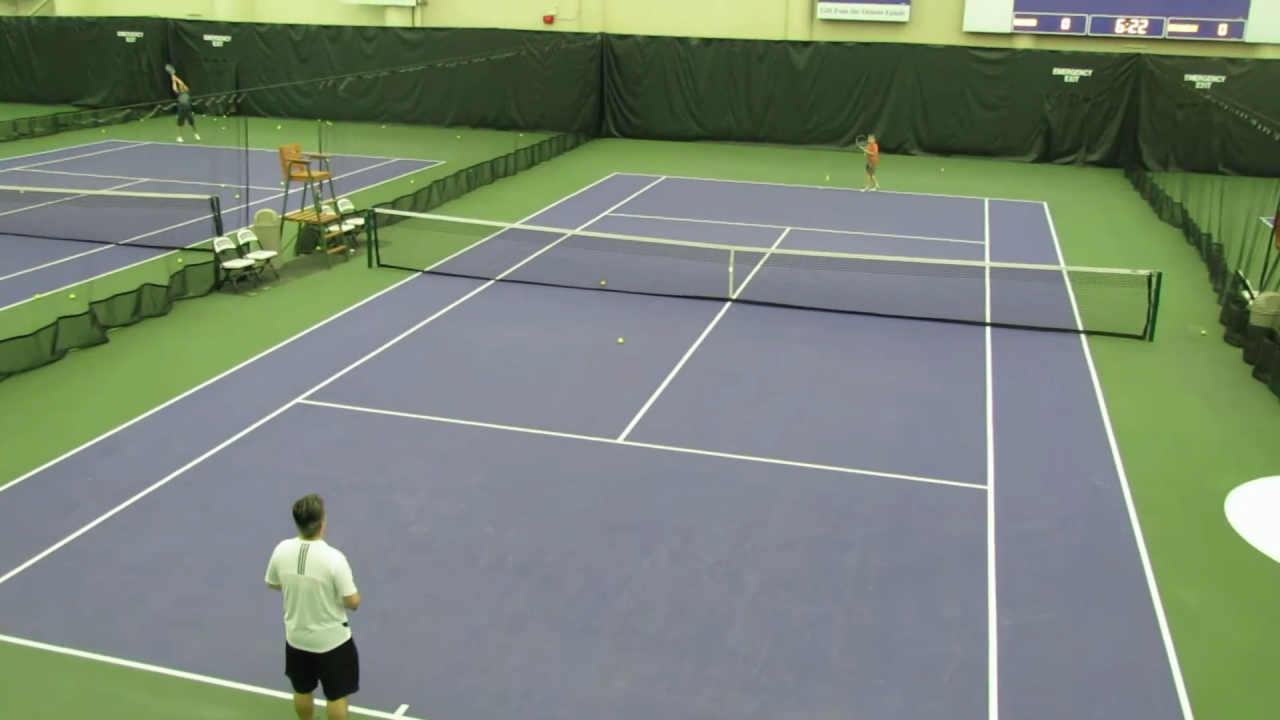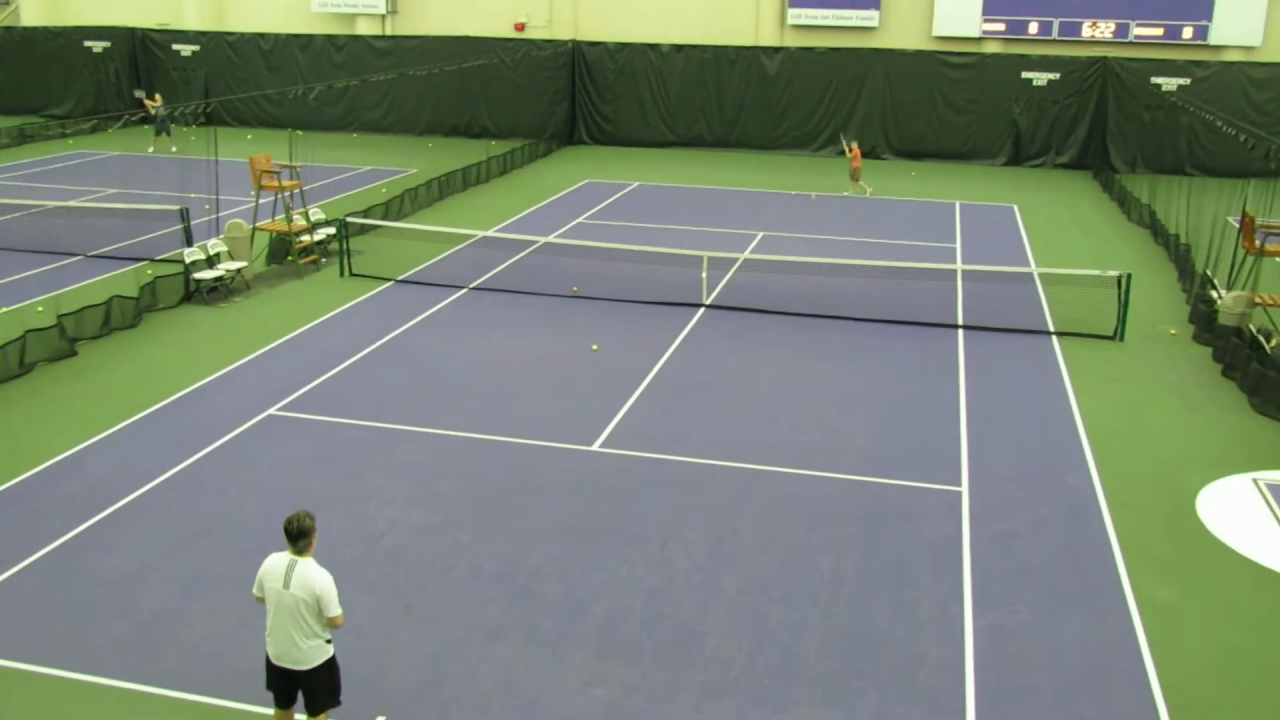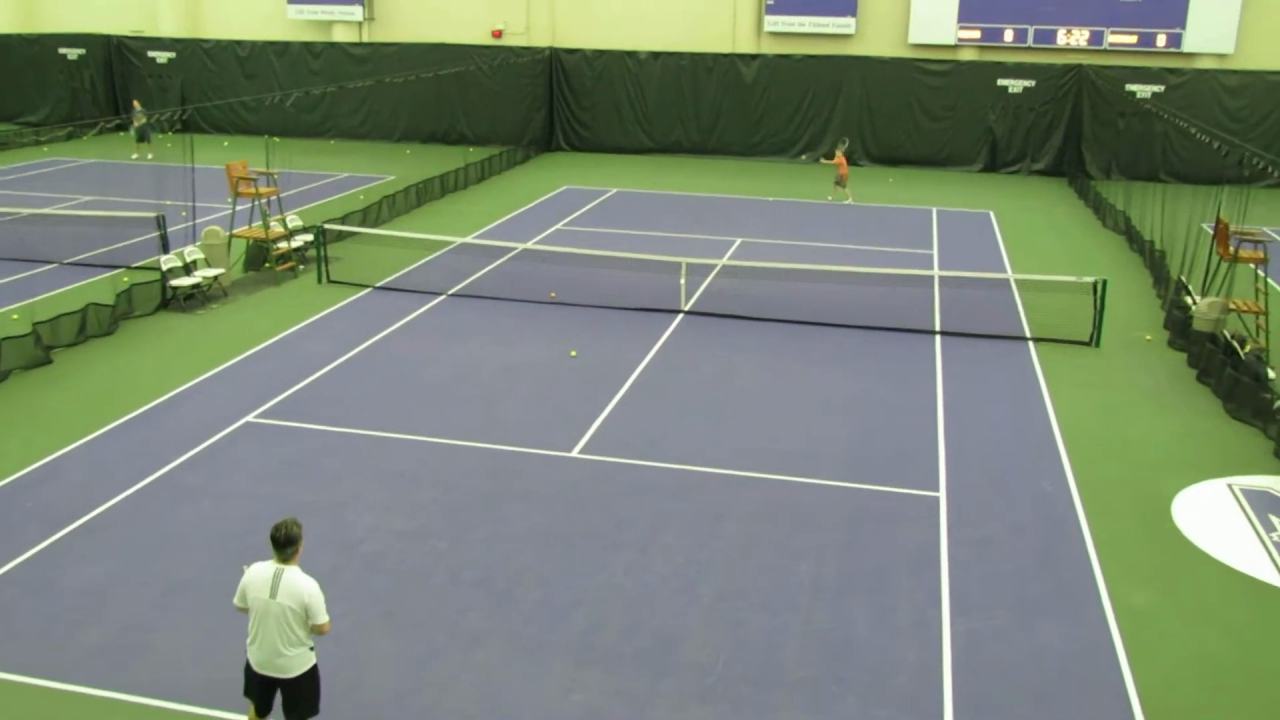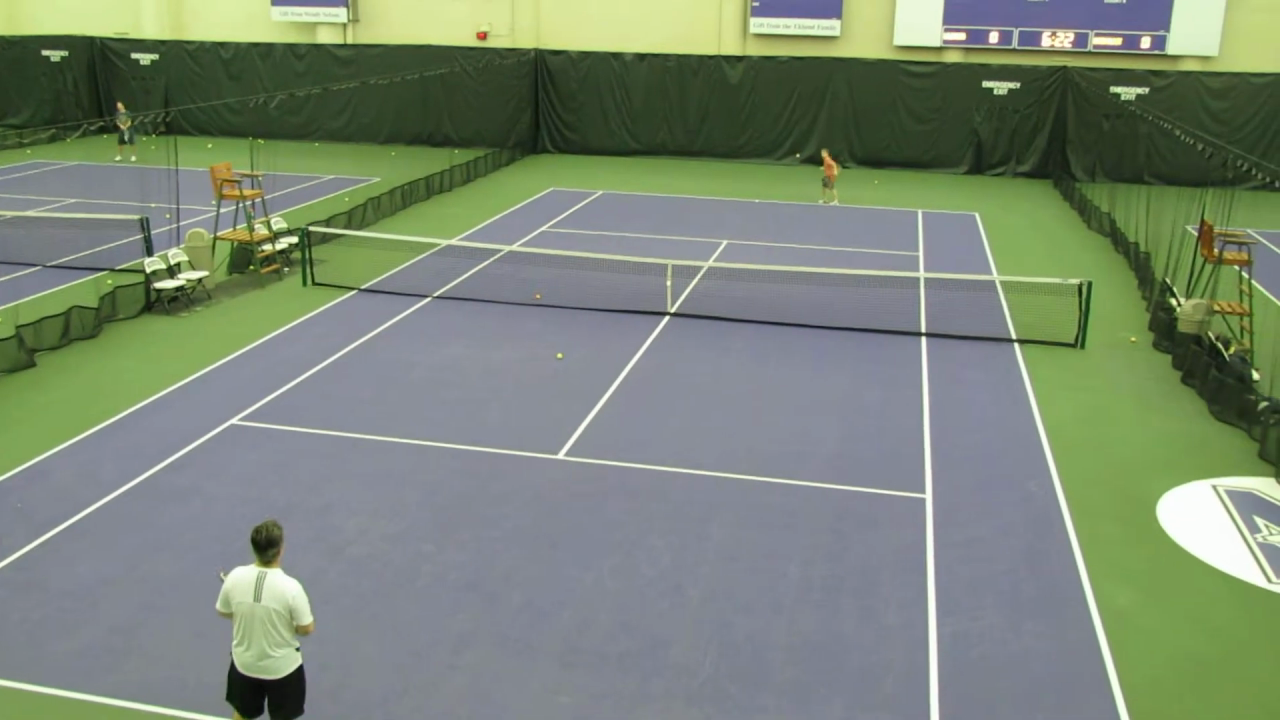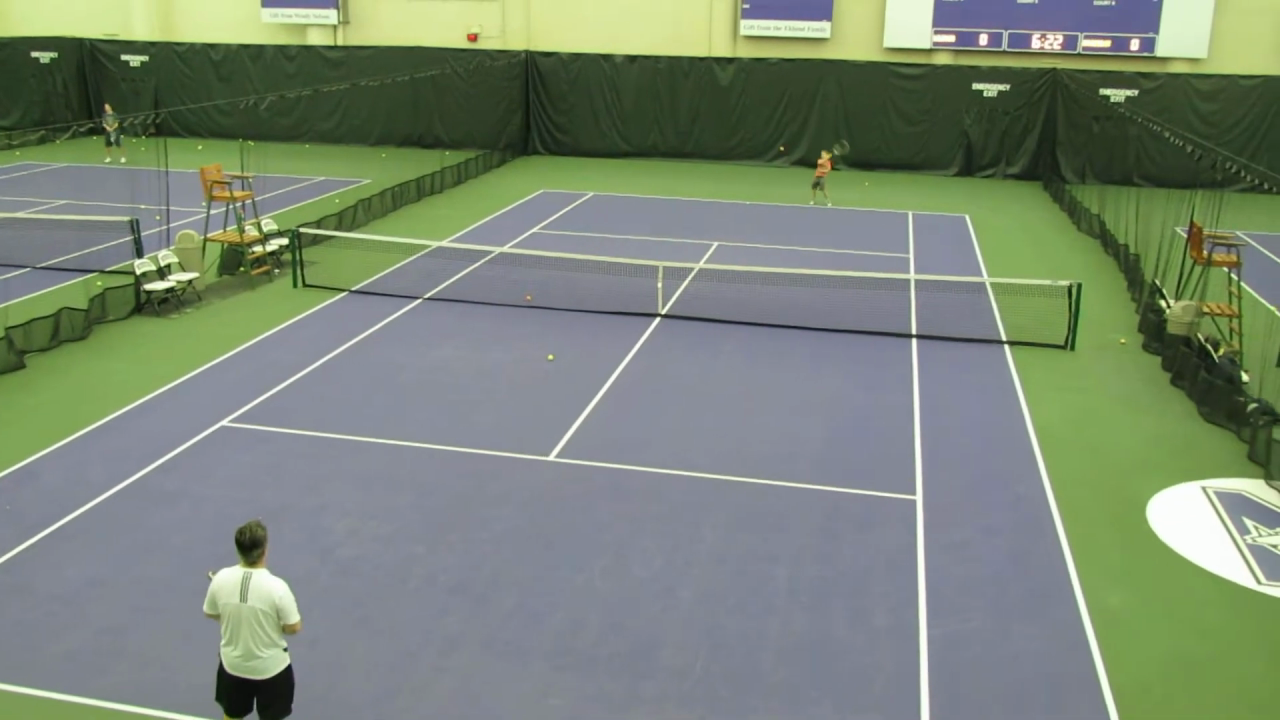
dt=0.3s
person 1, frame 1
left shoulder: (282, 550)
right shoulder: (333, 558)
left elbow: (273, 583)
right elbow: (353, 601)
right wrist: (349, 602)
left hip: (296, 637)
right hip: (332, 640)
left knee: (302, 690)
right knee: (337, 695)
person 1, frame 2
left shoulder: (270, 563)
right shoulder: (320, 577)
left elbow: (259, 597)
right elbow: (336, 621)
right wrist: (320, 613)
left hip: (277, 653)
right hip: (313, 658)
person 1, frame 3
left shoulder: (253, 572)
right shoulder: (307, 585)
left elbow: (241, 606)
right elbow: (322, 628)
left hip: (258, 660)
right hip: (295, 666)
person 1, frame 4
left shoulder: (235, 577)
right shoulder: (291, 587)
left elbow: (223, 612)
right elbow: (306, 629)
left hip: (244, 663)
right hip: (282, 667)
person 1, frame 5
left shoulder: (221, 579)
right shoulder: (276, 587)
left elbow: (210, 613)
right elbow: (293, 627)
left hip: (233, 664)
right hip: (270, 667)
